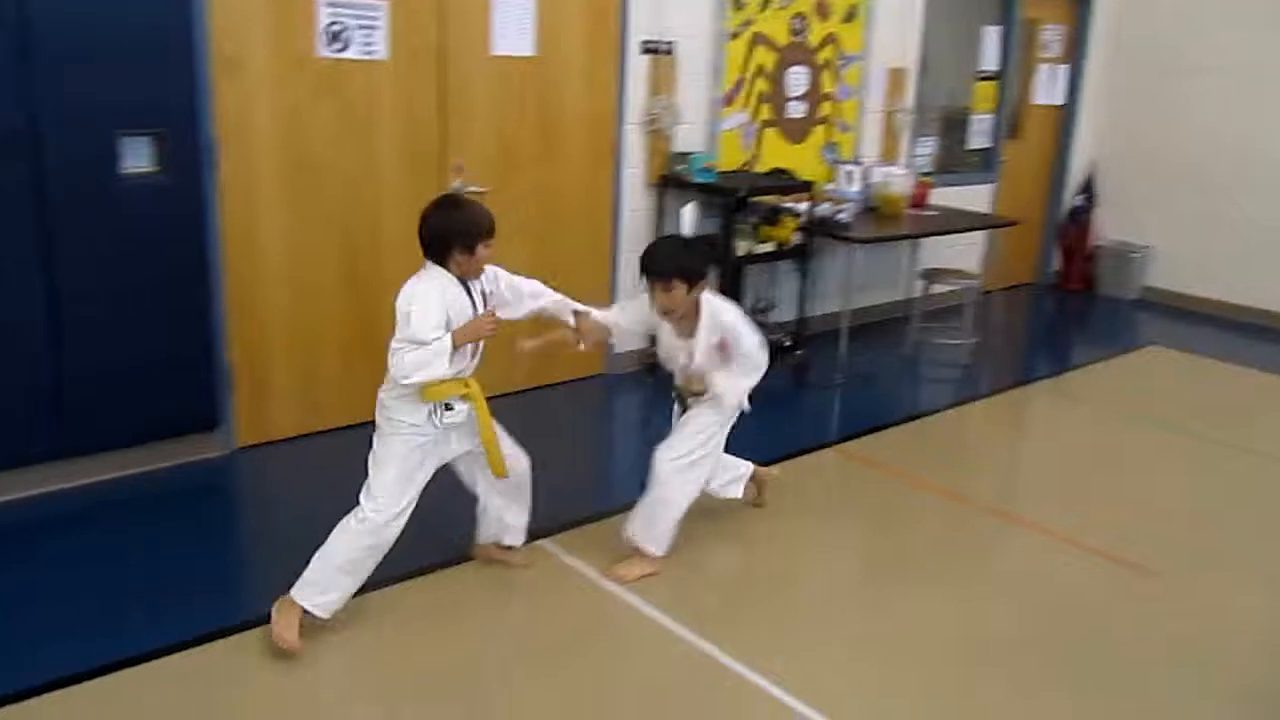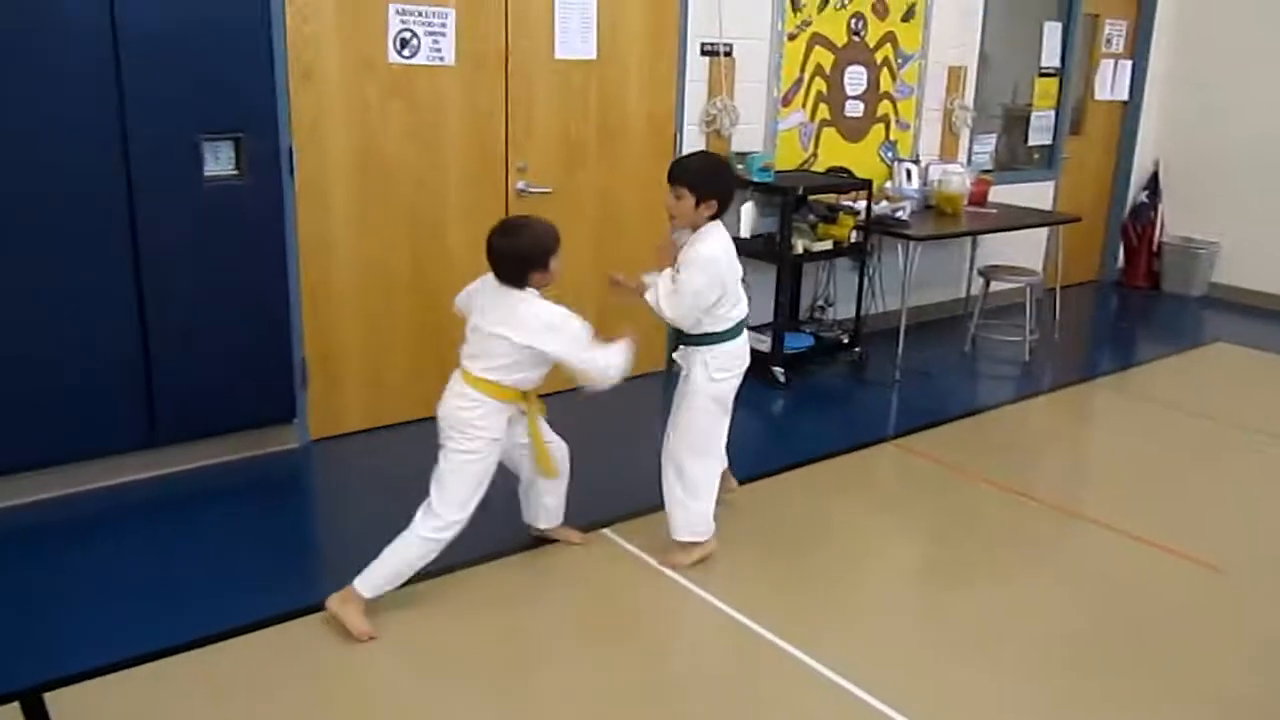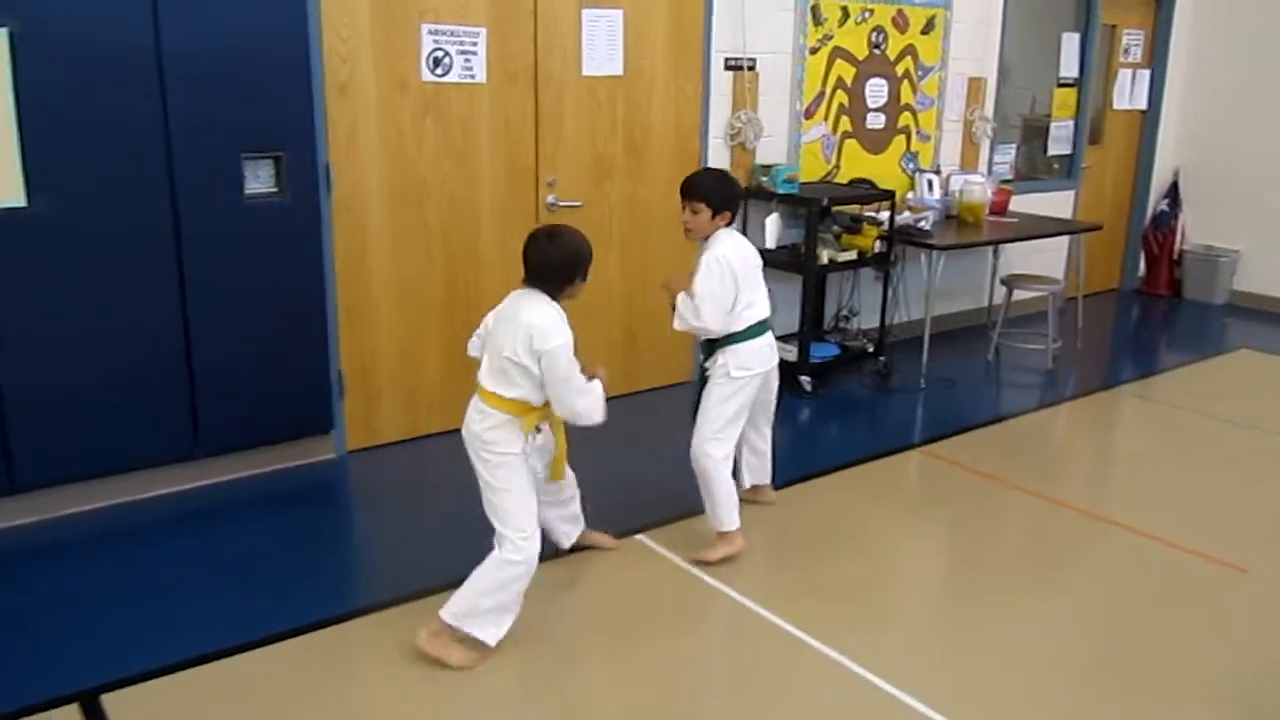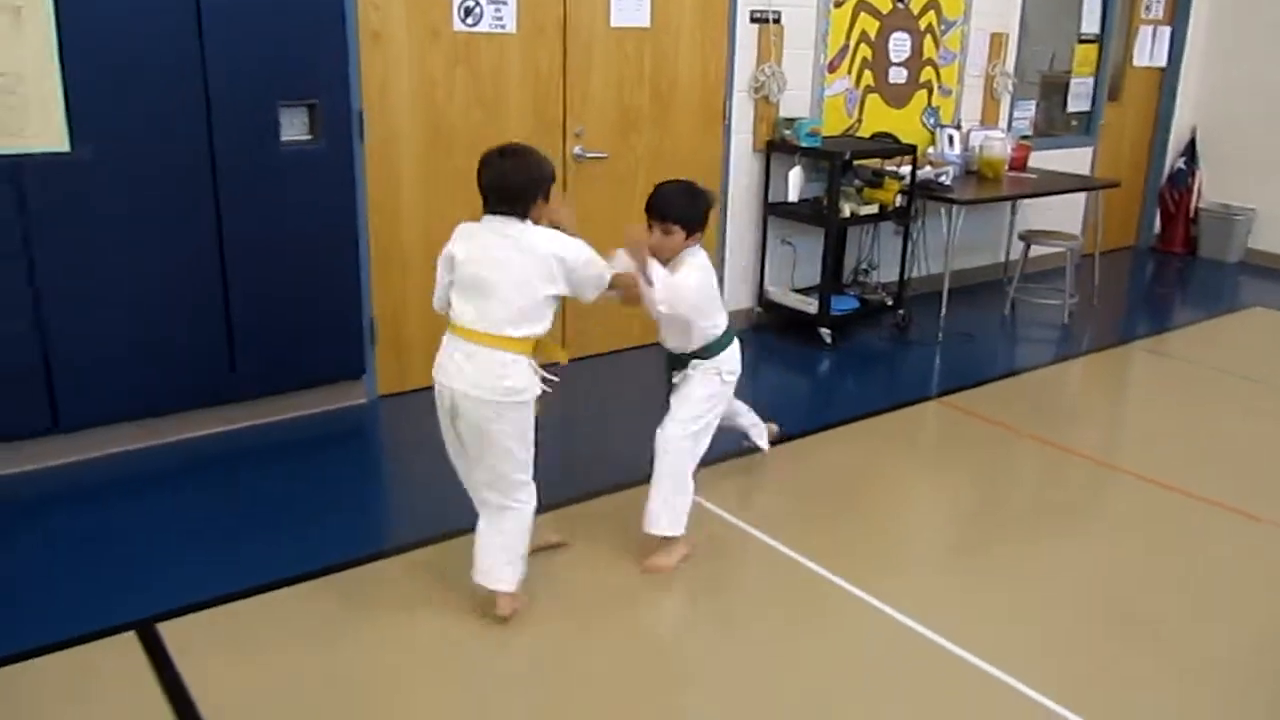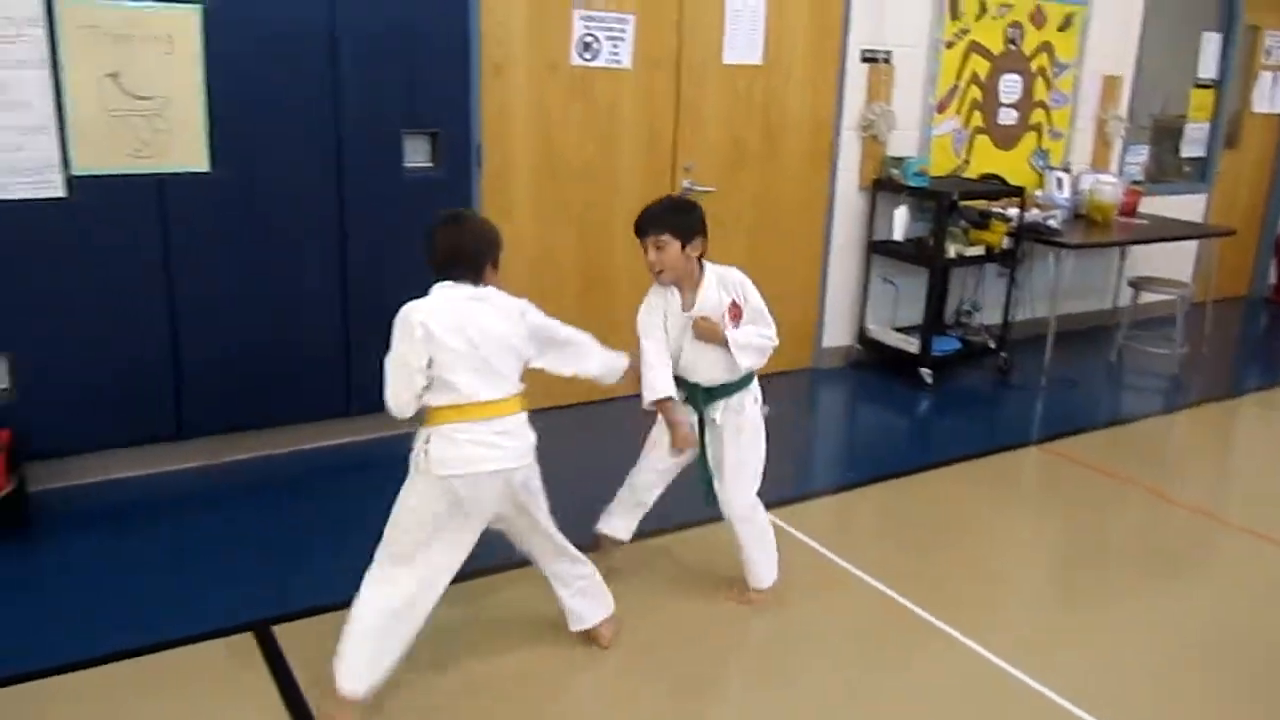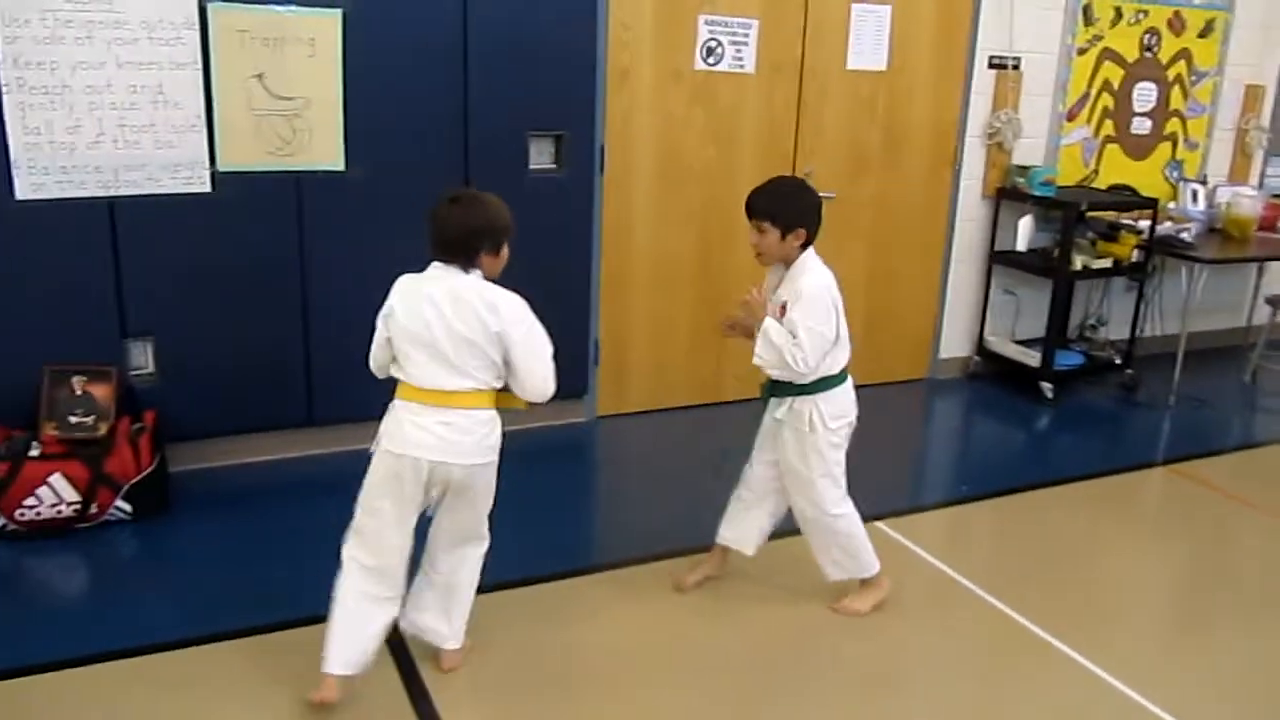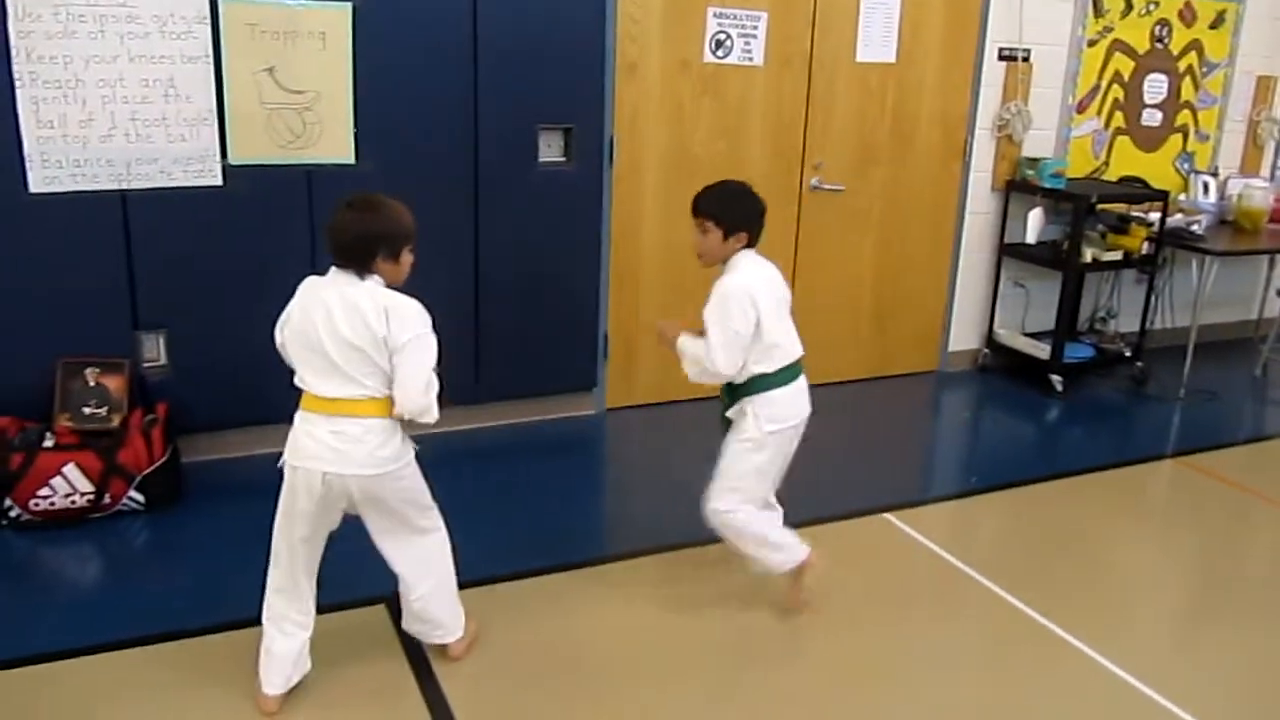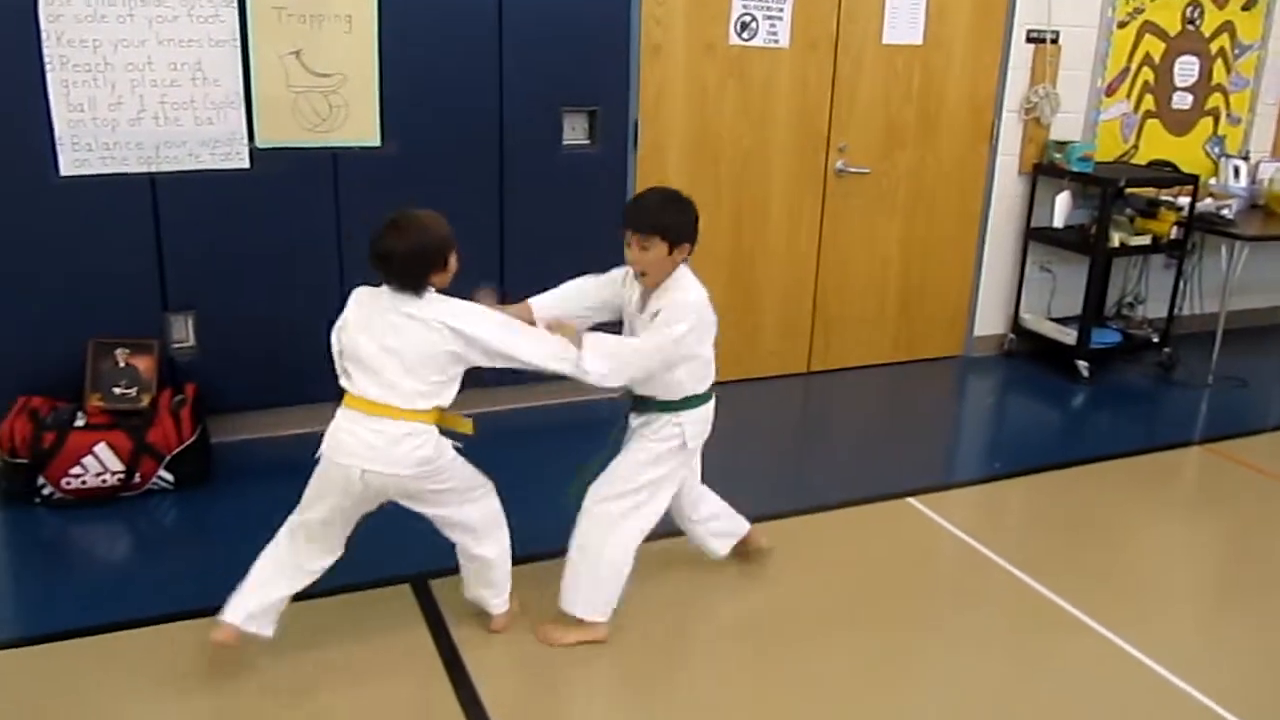
dt=0.4s
person 1, frame 1
left shoulder: (480, 280)
right shoulder: (423, 294)
left elbow: (528, 294)
right elbow: (405, 367)
left wrist: (575, 313)
right wrist: (460, 338)
left hip: (457, 408)
right hip: (412, 414)
left knee: (512, 466)
right knee: (379, 514)
left ankle: (495, 542)
right ankle: (295, 603)
person 1, frame 2
left shoulder: (489, 286)
right shoulder: (546, 320)
left elbow: (463, 305)
right elbow: (600, 369)
right wrist: (624, 346)
left hip: (498, 405)
right hip: (478, 417)
left knee: (554, 453)
right knee: (444, 517)
left ankle: (544, 523)
right ankle: (353, 596)
person 1, frame 3
left shoulder: (515, 302)
right shoulder: (552, 331)
left elbow: (477, 347)
right elbow: (578, 409)
right wrist: (594, 385)
left hip: (511, 423)
right hip: (502, 435)
left knee: (556, 480)
right knee: (520, 549)
left ankle: (573, 533)
right ankle: (444, 630)
person 1, frame 4
left shoulder: (462, 238)
right shoulder: (557, 249)
left elbow: (442, 302)
right elbow: (596, 281)
left hip: (453, 367)
right hip: (502, 379)
left knee: (480, 470)
right knee: (509, 487)
left ankle: (516, 540)
right ankle: (502, 588)
person 1, frame 5
left shoulder: (418, 316)
right shoulder: (514, 310)
left elbow: (401, 402)
right elbow: (573, 347)
right wrist: (616, 364)
left hip: (451, 458)
right hip: (512, 447)
left knee: (398, 568)
right knee: (545, 542)
right ankle: (596, 618)
person 1, frame 6
left shoulder: (404, 291)
right shoulder: (504, 307)
left elbow: (380, 363)
right elbow: (539, 386)
right wrist: (506, 361)
left hip: (409, 433)
right hip: (473, 440)
left knee: (371, 553)
right knee: (461, 542)
left ankle: (338, 673)
right ankle: (447, 642)
person 1, frame 7
left shoulder: (307, 295)
right shoulder: (403, 312)
right elbow: (417, 405)
right wrist: (429, 380)
left hip: (312, 445)
right hip: (375, 451)
left knee: (292, 565)
right knee: (421, 537)
right ankle: (449, 632)
person 1, frame 8
left shoulder: (359, 305)
right shoulder: (457, 321)
right elbow: (536, 346)
left hip: (349, 445)
right hip: (413, 453)
left knee: (307, 533)
right knee: (478, 507)
left ankle: (238, 619)
right ankle: (496, 605)
person 2, frame 1
left shoulder: (725, 318)
right shoulder: (652, 306)
left elbow: (755, 363)
right elbow: (614, 319)
left wrist: (712, 382)
right wrist: (588, 322)
left hip: (720, 400)
right hip: (691, 394)
left knee: (672, 464)
right knee: (701, 466)
left ankle: (649, 553)
right ankle: (755, 476)
person 2, frame 2
left shoulder: (707, 252)
right shoulder: (697, 237)
left elbow: (678, 310)
right elbow: (679, 278)
left wrist: (670, 271)
right wrist: (644, 286)
left hip: (712, 356)
right hip: (714, 349)
left knee: (688, 441)
right knee: (699, 432)
left ankle: (695, 536)
right ankle: (720, 474)
person 2, frame 3
left shoulder: (714, 258)
right shoulder: (741, 245)
left elbow: (708, 320)
left wrist: (680, 297)
right wrist: (691, 298)
left hip: (738, 356)
right hip: (761, 345)
left knee: (708, 446)
right knee: (754, 423)
left ankle: (729, 533)
right ankle: (759, 484)
person 2, frame 4
left shoulder: (694, 270)
right shoulder: (661, 255)
left elbow: (671, 302)
right elbow: (621, 268)
left wrist: (644, 262)
left hip: (711, 364)
right hip: (694, 359)
left knee: (675, 439)
right knee: (716, 407)
left ankle: (671, 537)
right ankle: (761, 432)
person 2, frame 5
left shoulder: (733, 283)
right shoulder: (656, 303)
left elbow: (766, 339)
right elbow: (655, 364)
left wrist: (722, 336)
right wrist: (672, 421)
left hip: (736, 404)
right hip: (685, 402)
left knee: (737, 497)
right knee: (646, 476)
left ankle: (762, 575)
right ankle: (609, 538)
person 2, frame 6
left shoulder: (812, 288)
right shoulder: (784, 272)
left elbow: (800, 360)
left wrist: (763, 323)
right wrist: (749, 324)
left hip: (818, 409)
right hip: (789, 401)
left knee: (821, 502)
right knee: (759, 478)
left ankle: (871, 579)
right ankle: (719, 555)
person 2, frame 7
left shoulder: (735, 287)
right shoulder: (762, 271)
left elbow: (719, 363)
left wrist: (680, 340)
right wrist: (701, 334)
left hip: (769, 407)
right hip: (783, 392)
left knee: (725, 505)
right knee: (748, 489)
left ankle: (795, 560)
right ankle: (770, 545)
person 2, frame 8
left shoulder: (688, 304)
right shoulder: (634, 281)
left elbow: (637, 358)
right elbow: (583, 294)
left wrist: (580, 340)
right wrist: (512, 313)
left hip: (676, 421)
right hip: (658, 412)
left knee: (608, 506)
right knee: (676, 488)
left ankle: (589, 617)
right ankle: (741, 536)
